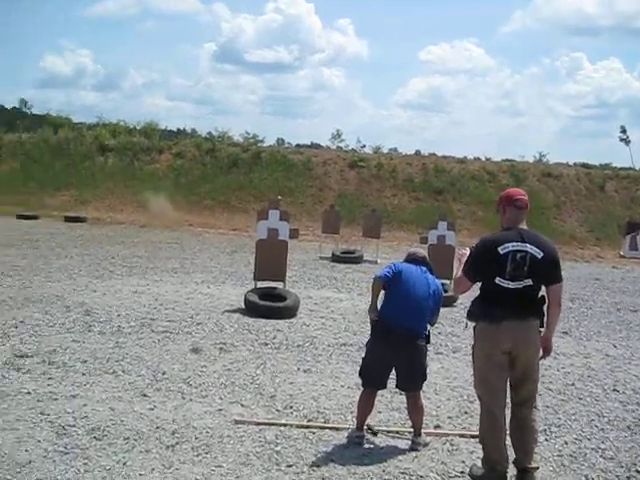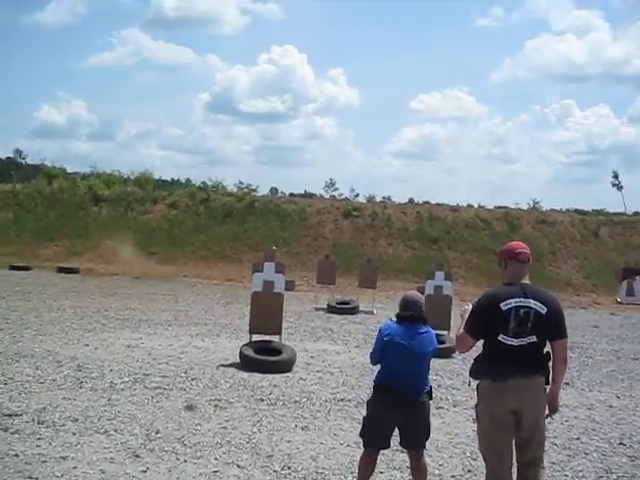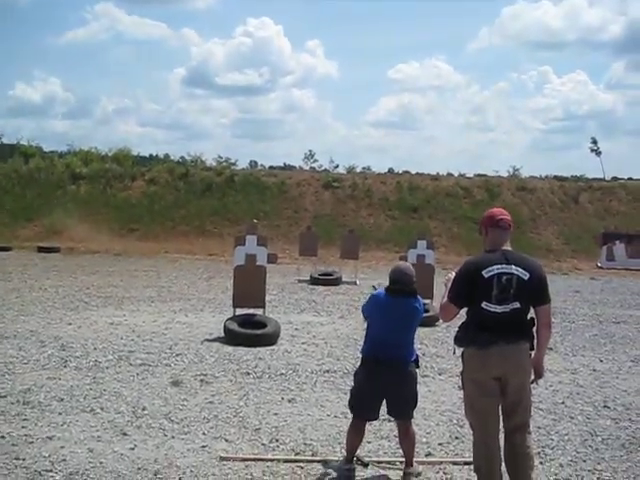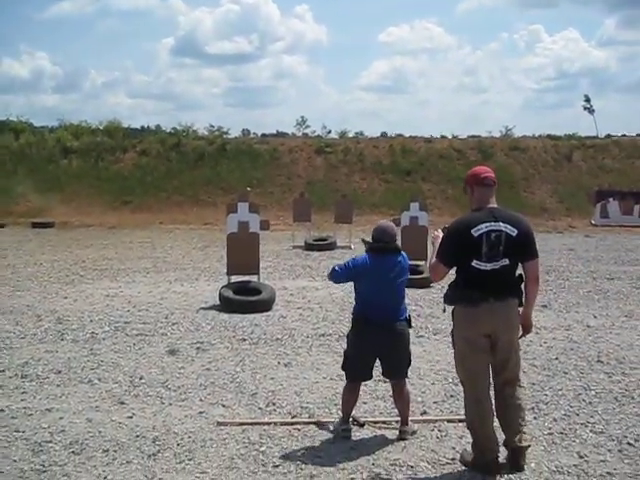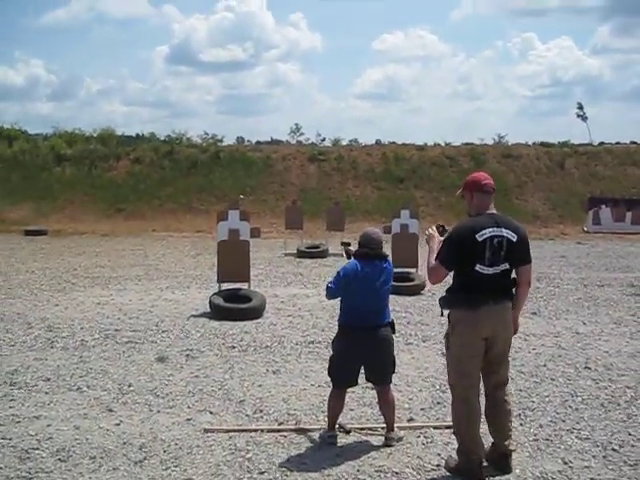
dt=0.7s
person 1, frame 1
left shoulder: (489, 244)
right shoulder: (545, 248)
left elbow: (459, 287)
right elbow: (555, 300)
left wrist: (465, 261)
right wrist: (548, 334)
left hip: (491, 330)
right hip: (528, 330)
left knee: (492, 403)
right knee: (525, 403)
person 1, frame 2
left shoulder: (490, 299)
right shoulder: (550, 302)
left elbow: (462, 346)
right elbow: (561, 355)
left wrist: (467, 315)
right wrist: (554, 392)
left hip: (495, 388)
right hip: (533, 388)
person 1, frame 3
left shoulder: (472, 267)
right shoulder: (532, 268)
left elbow: (446, 314)
right elbow: (545, 321)
left wrist: (450, 283)
right wrist: (539, 357)
left hip: (480, 355)
right hip: (518, 354)
left knee: (485, 431)
right knee: (519, 429)
person 1, frame 4
left shoulder: (461, 227)
right shoulder: (519, 224)
left elbow: (436, 274)
right elbow: (533, 276)
left wrist: (438, 243)
right wrist: (527, 312)
left hip: (470, 313)
right hip: (506, 311)
left knee: (476, 388)
right knee: (510, 384)
left ankle: (485, 456)
right ankle: (516, 450)
person 1, frame 5
left shoulder: (463, 231)
right shoulder: (515, 230)
left elbow: (434, 276)
right elbow: (525, 281)
left wrist: (434, 243)
right wrist: (515, 314)
left hip: (467, 316)
right hip: (501, 314)
left knee: (465, 390)
right knee: (498, 386)
right ankle: (502, 452)
person 2, frame 1
left shoulder: (399, 268)
right shoulder: (436, 285)
left elbow: (378, 279)
right elbow: (433, 321)
left wrist: (372, 307)
left hip: (384, 337)
right hip: (414, 342)
left knee: (370, 388)
right knee: (413, 393)
left ankle: (358, 431)
right ankle: (417, 437)
person 2, frame 2
left shoulder: (388, 329)
right shoulder: (431, 336)
left elbow: (374, 360)
right elbow: (422, 361)
left hip: (385, 398)
right hip: (417, 401)
left knee: (371, 449)
right knee: (416, 453)
person 2, frame 3
left shoulder: (378, 299)
right shoulder: (417, 305)
left elbow: (367, 315)
left hip: (372, 367)
right hip: (403, 370)
left knee: (359, 419)
right knee: (405, 422)
person 2, frame 4
left shoulder: (361, 263)
right shoulder: (403, 261)
left elbow: (333, 276)
left hip: (364, 329)
right hip: (396, 329)
left knee: (353, 380)
right knee: (399, 382)
left ankle: (344, 424)
right ankle: (405, 426)
person 2, frame 5
left shoulder: (351, 269)
right shoulder: (387, 267)
left elbow: (330, 293)
right wrist: (354, 257)
left hip: (350, 335)
right hip: (380, 334)
left knee: (339, 387)
right knee: (384, 387)
left ankle: (330, 431)
right ankle: (391, 432)
